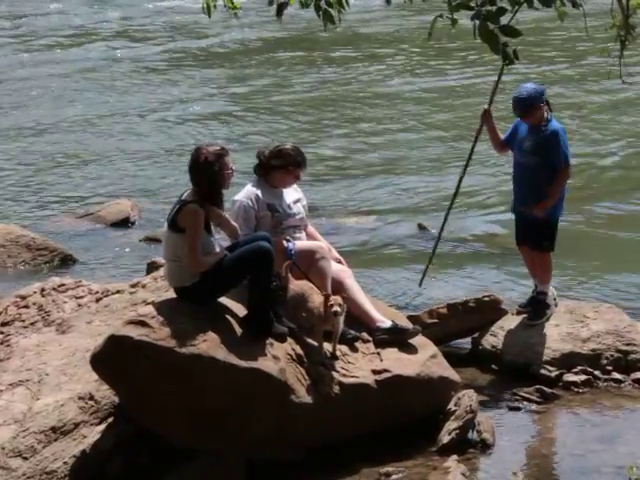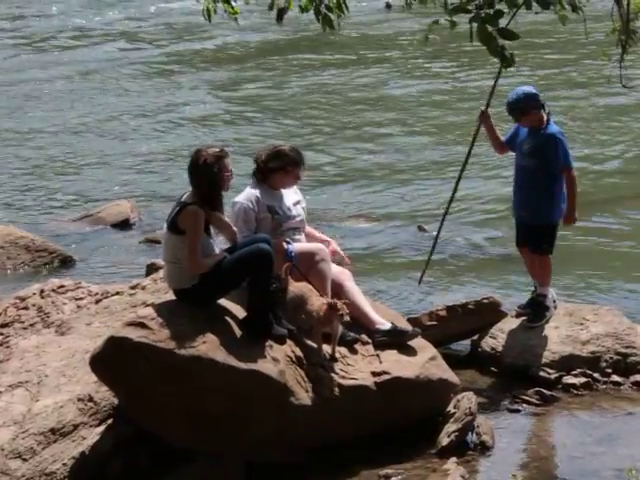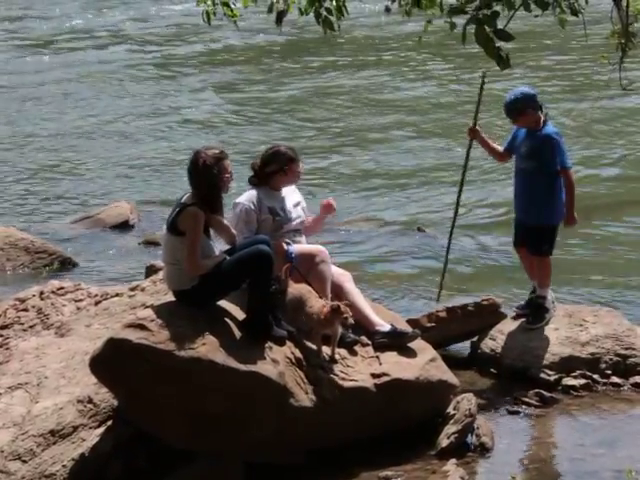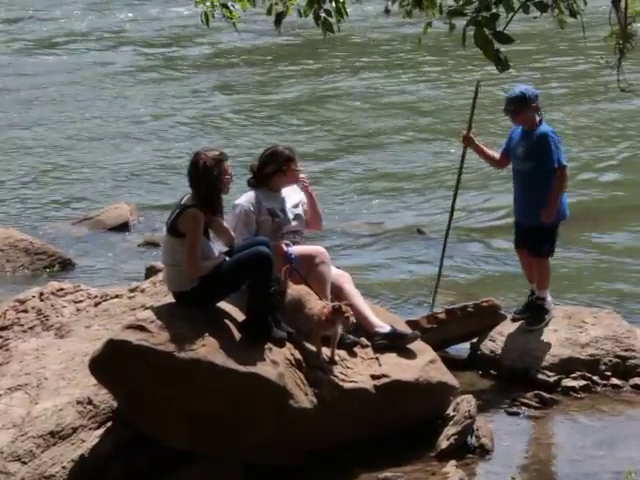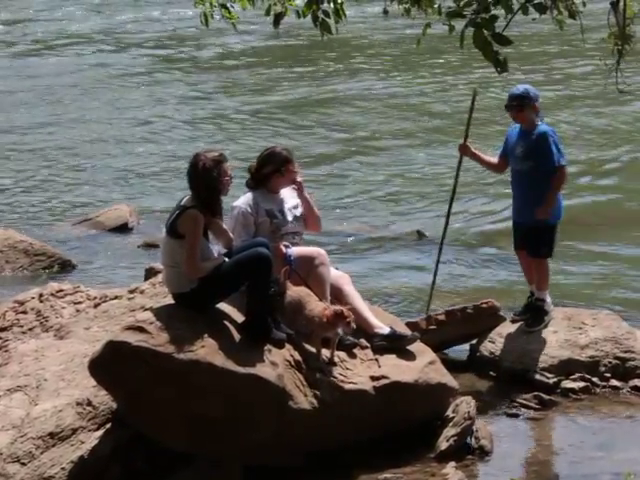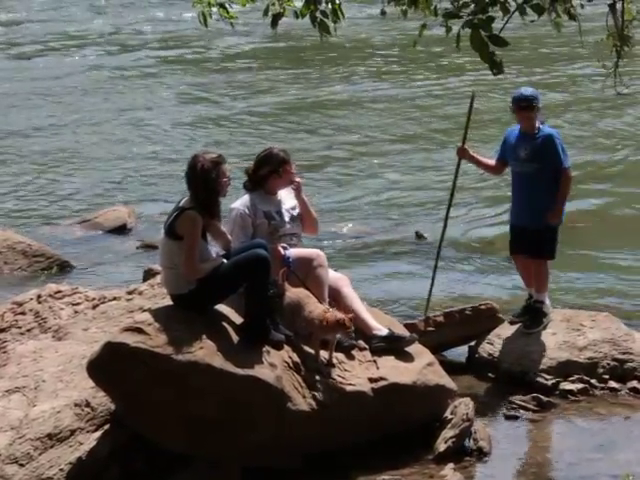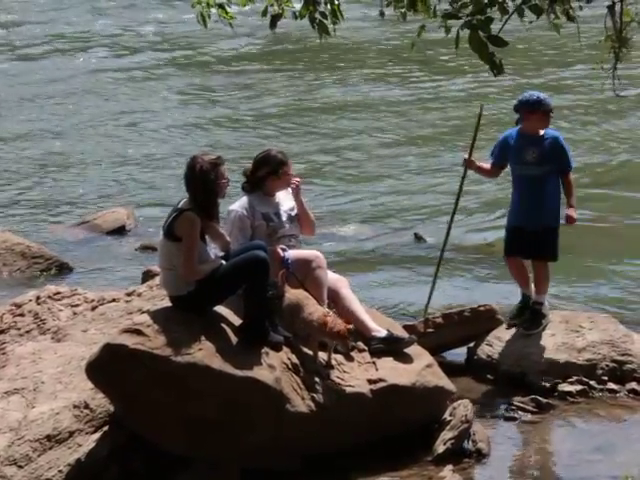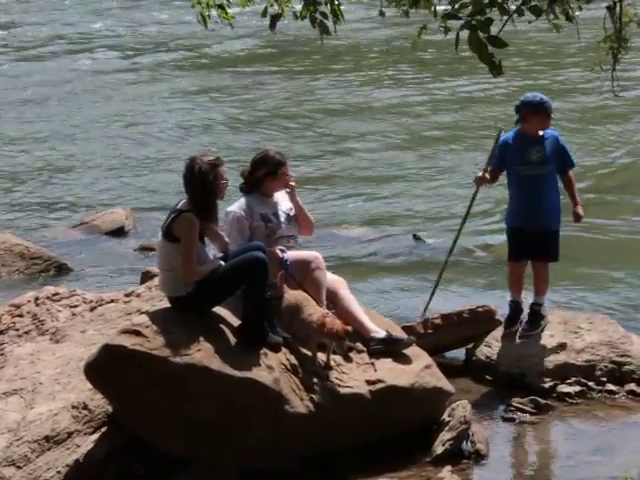
dt=0.2s
person 1, frame 1
left shoulder: (554, 132)
right shoulder: (521, 124)
left elbow: (565, 172)
right elbow: (501, 147)
left wrist: (546, 204)
right wrist: (489, 124)
left hip: (544, 207)
right hip: (522, 203)
left knee: (541, 251)
right knee: (525, 248)
left ankle: (546, 297)
right ankle: (540, 291)
person 1, frame 2
left shoulder: (553, 136)
right shoulder: (522, 129)
left elbow: (569, 174)
right elbow: (501, 148)
left wrist: (571, 209)
right wrist: (488, 124)
left hip: (545, 209)
right hip: (523, 206)
left knee: (540, 253)
right knee: (525, 249)
left ankle: (546, 300)
right ankle: (540, 292)
person 1, frame 3
left shoulder: (549, 137)
right shoulder: (521, 132)
left elbow: (567, 174)
right elbow: (502, 156)
left wrist: (569, 210)
right wrist: (480, 138)
left hip: (545, 210)
right hip: (524, 208)
left knee: (540, 255)
right knee: (522, 249)
left ankle: (545, 302)
right ankle: (537, 293)
person 1, frame 4
left shoulder: (546, 135)
right shoulder: (516, 133)
left elbow: (562, 173)
right elbow: (500, 163)
left wrist: (552, 206)
right wrist: (474, 146)
left hip: (543, 211)
right hip: (523, 209)
left knee: (539, 257)
right knee: (523, 252)
left ankle: (544, 303)
right ankle: (535, 295)
person 1, frame 5
left shoulder: (545, 135)
right shoulder: (513, 133)
left elbow: (561, 172)
right elbow: (500, 166)
left wrist: (548, 204)
right wrist: (472, 154)
left hip: (542, 212)
right hip: (521, 210)
left knee: (538, 258)
right knee: (523, 253)
left ankle: (543, 305)
right ankle: (534, 297)
person 1, frame 6
left shoulder: (549, 137)
right shoulder: (511, 135)
left elbow: (566, 175)
right elbow: (498, 168)
left wrist: (559, 208)
right wrist: (471, 157)
left hip: (544, 214)
right hip: (520, 212)
left knee: (538, 260)
right knee: (519, 256)
left ankle: (541, 306)
right ankle: (533, 299)
person 1, frame 7
left shoulder: (554, 140)
right shoulder: (509, 139)
left elbow: (566, 175)
right elbow: (494, 170)
left wrist: (571, 205)
right wrist: (474, 165)
left hip: (545, 215)
right hip: (518, 213)
left knee: (540, 262)
right knee: (512, 257)
left ankle: (539, 308)
right ankle: (527, 297)
person 1, frame 8
left shoulder: (553, 139)
right shoulder: (508, 142)
left elbow: (566, 173)
right elbow: (494, 174)
left wrist: (576, 203)
right wrist: (483, 178)
left hip: (547, 217)
right hip: (517, 217)
left knee: (540, 263)
right knee: (515, 263)
left ankle: (538, 309)
right ankle: (515, 306)
person 2, frame 1
left shoulder: (293, 191)
right shoulder: (248, 199)
left elbow: (305, 227)
left wrist: (331, 250)
left hip: (302, 257)
left knee: (343, 273)
right knee: (318, 250)
left ankle: (379, 324)
person 2, frame 2
left shoulder: (292, 192)
right shoulder: (248, 201)
left wrist: (328, 240)
right wrist: (279, 246)
left hip: (302, 259)
left knee: (343, 275)
right knee: (318, 252)
left ankle: (379, 326)
person 2, frame 3
left shoulder: (291, 192)
right shoulder: (248, 202)
left elbow: (304, 228)
left wrist: (322, 215)
right wrist: (275, 247)
left hip: (301, 261)
left knee: (342, 277)
right knee: (319, 253)
left ankle: (379, 328)
person 2, frame 4
left shoulder: (292, 192)
right shoulder: (248, 204)
left elbow: (315, 225)
left wrist: (310, 196)
left hip: (303, 262)
left knee: (342, 278)
right knee: (319, 254)
left ankle: (378, 329)
person 2, frame 5
left shoulder: (290, 194)
right shoulder: (246, 205)
left elbow: (315, 227)
left wrist: (303, 196)
left hip: (301, 263)
left knee: (342, 280)
right knee: (318, 255)
left ankle: (377, 331)
person 2, frame 6
left shoulder: (288, 195)
right shoulder: (244, 207)
left elbow: (312, 229)
left wrist: (300, 197)
right wrist: (270, 251)
left hip: (301, 265)
left knee: (340, 281)
right knee: (316, 257)
left ankle: (376, 332)
person 2, frame 7
left shoulder: (285, 196)
right shoulder: (242, 209)
left elbow: (309, 230)
left wrist: (298, 198)
right wrist: (268, 252)
left hip: (298, 266)
left knee: (338, 282)
right knee: (315, 258)
left ankle: (375, 333)
person 2, frame 8
left shoulder: (283, 197)
right shoulder: (240, 210)
left elbow: (308, 230)
left wrist: (295, 200)
right wrist: (267, 253)
left hip: (297, 267)
left knee: (337, 284)
right knee: (314, 259)
left ankle: (374, 334)
person 3, frame 1
left shoulder: (198, 197)
right shoulder: (194, 209)
left elbow: (235, 235)
right elbow: (195, 264)
left wrist: (220, 217)
right wrist: (222, 254)
left hip: (198, 274)
right hip: (192, 285)
left knee: (262, 239)
right knee: (262, 252)
left ankle: (269, 312)
right ankle: (258, 321)
person 3, frame 2
left shoulder: (199, 199)
right shoulder: (194, 210)
left elbow: (233, 237)
right elbow: (194, 265)
left wrist: (218, 219)
right wrist: (222, 255)
left hip: (197, 277)
right hip: (191, 287)
left knee: (262, 240)
right knee: (262, 254)
left ankle: (269, 313)
right ankle: (258, 322)
person 3, frame 3
left shoulder: (199, 201)
right shoulder: (194, 212)
left elbow: (231, 239)
right elbow: (193, 267)
left wrist: (217, 220)
right wrist: (221, 258)
left hip: (197, 279)
right hip: (191, 289)
left knee: (262, 242)
right knee: (262, 256)
left ankle: (268, 315)
right ankle: (257, 324)
person 3, frame 4
left shoulder: (197, 202)
right shoulder: (194, 213)
left elbow: (230, 241)
right elbow: (193, 268)
left wrist: (216, 221)
right wrist: (220, 259)
left hip: (197, 280)
right hip: (191, 290)
left knee: (262, 243)
right knee: (261, 257)
left ankle: (268, 317)
right ankle: (257, 325)
person 3, frame 5
left shoulder: (196, 203)
right shoulder: (193, 215)
left elbow: (228, 243)
right elbow: (193, 270)
left wrist: (214, 221)
right wrist: (220, 260)
left hip: (196, 281)
right hip: (190, 292)
left knee: (261, 245)
right knee: (261, 259)
left ankle: (267, 317)
right ankle: (257, 326)
person 3, frame 6
left shoulder: (194, 204)
right shoulder: (192, 216)
left elbow: (226, 244)
right elbow: (191, 271)
left wrist: (212, 223)
right wrist: (219, 261)
left hip: (194, 284)
right hip: (189, 293)
left knee: (259, 246)
right knee: (259, 260)
left ankle: (266, 319)
right ankle: (255, 327)
person 3, frame 7
left shoulder: (193, 206)
right shoulder: (190, 217)
left elbow: (225, 245)
right elbow: (190, 272)
right wrist: (217, 262)
left hip: (193, 285)
right hip: (188, 294)
left knee: (258, 247)
right knee: (258, 261)
left ankle: (266, 321)
right ankle: (254, 329)
person 3, frame 8
left shoulder: (192, 207)
right shoulder: (189, 218)
left elbow: (224, 246)
right elbow: (189, 274)
right wrist: (216, 263)
left hip: (192, 285)
right hip: (186, 295)
left knee: (257, 248)
right knee: (257, 262)
left ankle: (265, 322)
right ankle: (253, 331)
